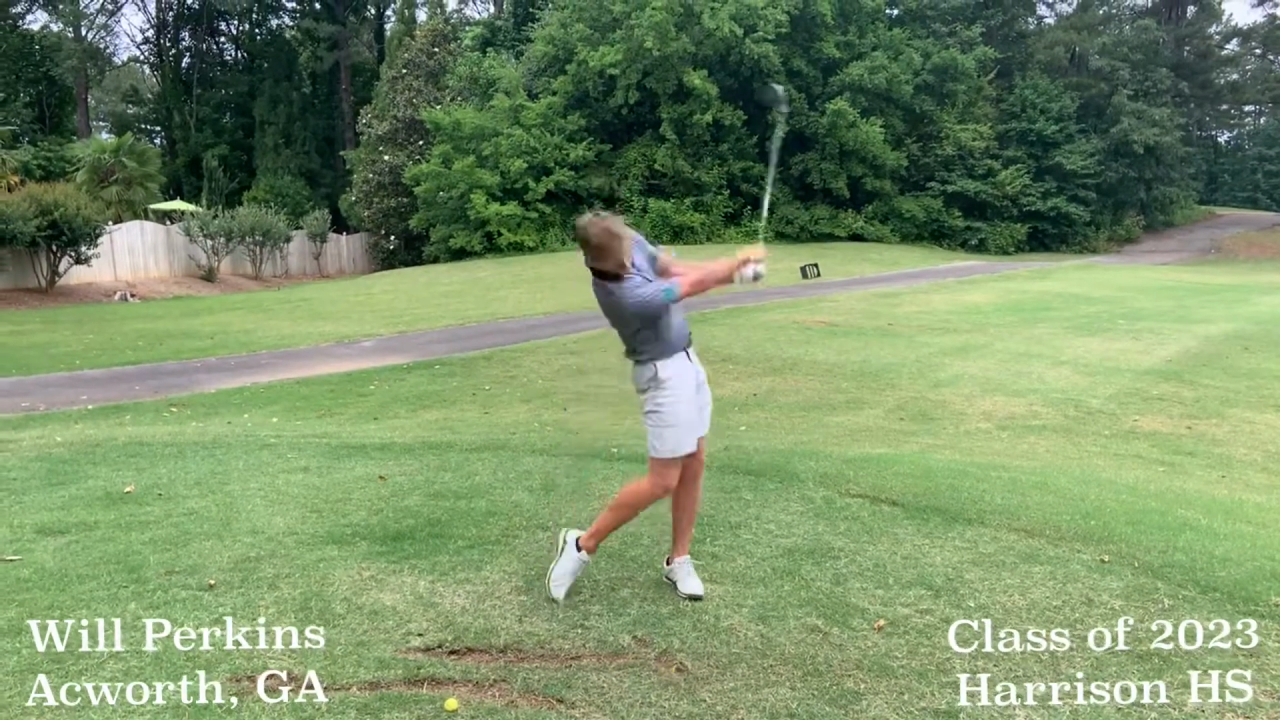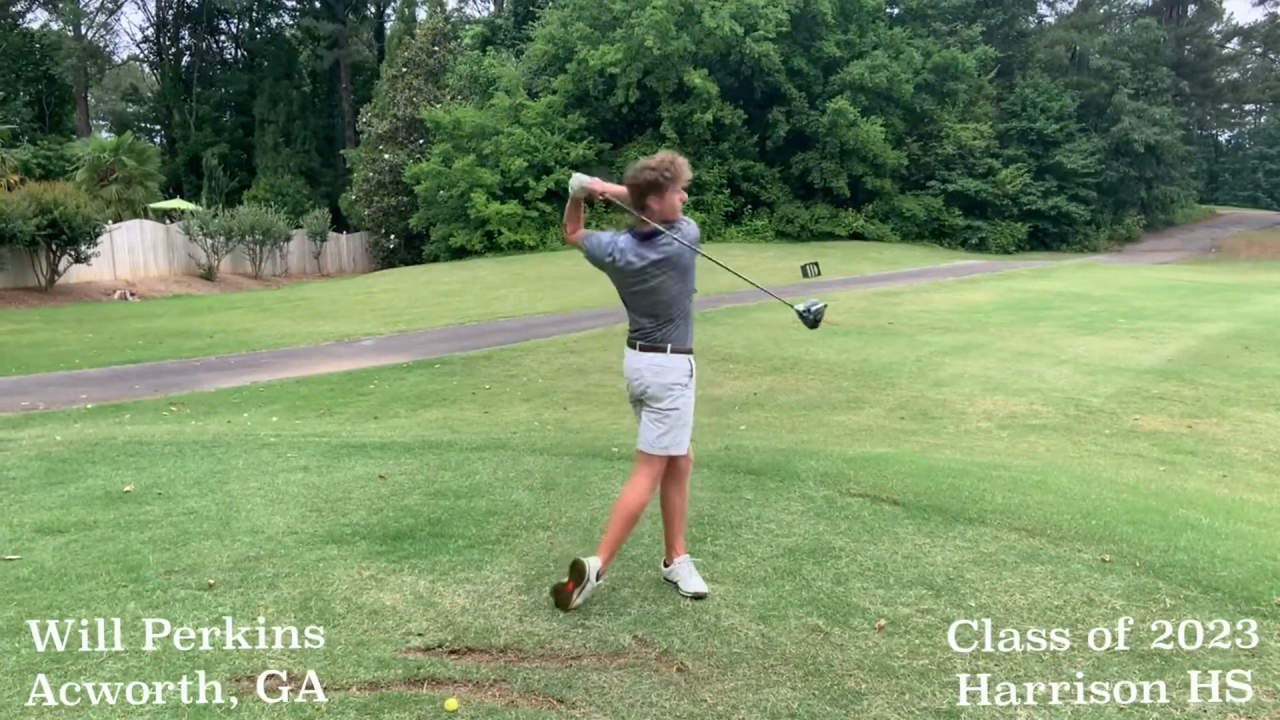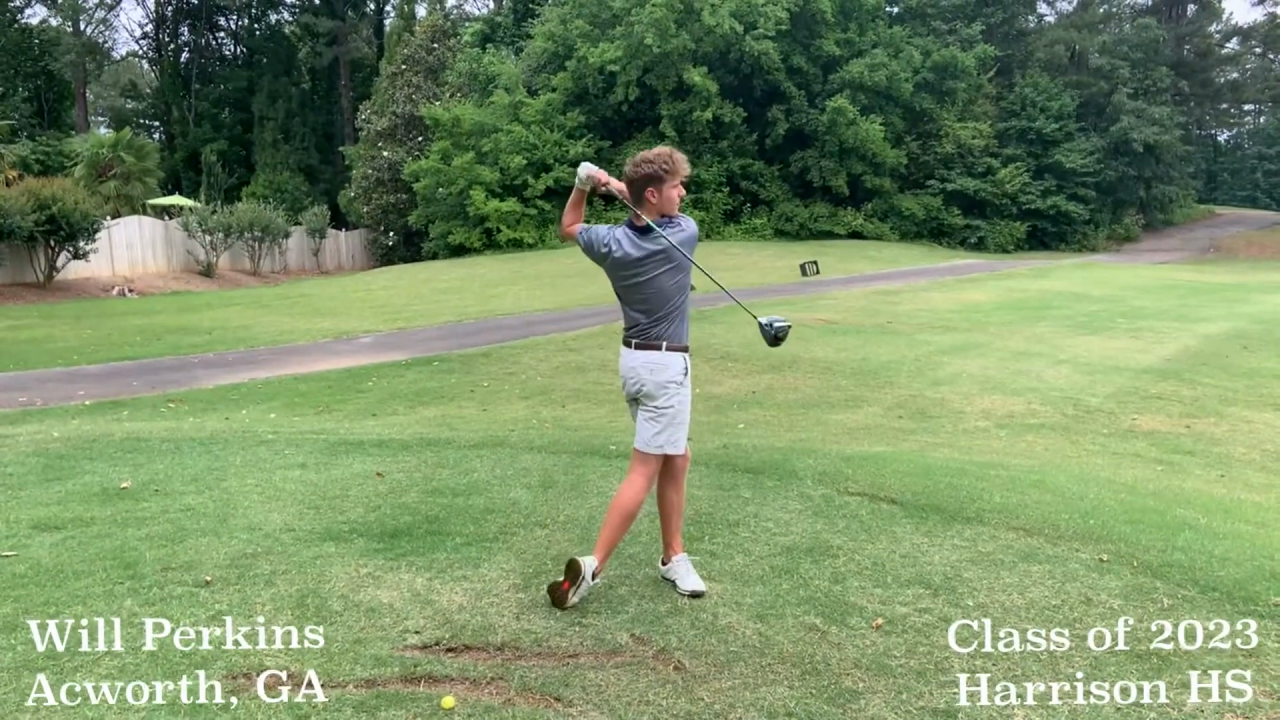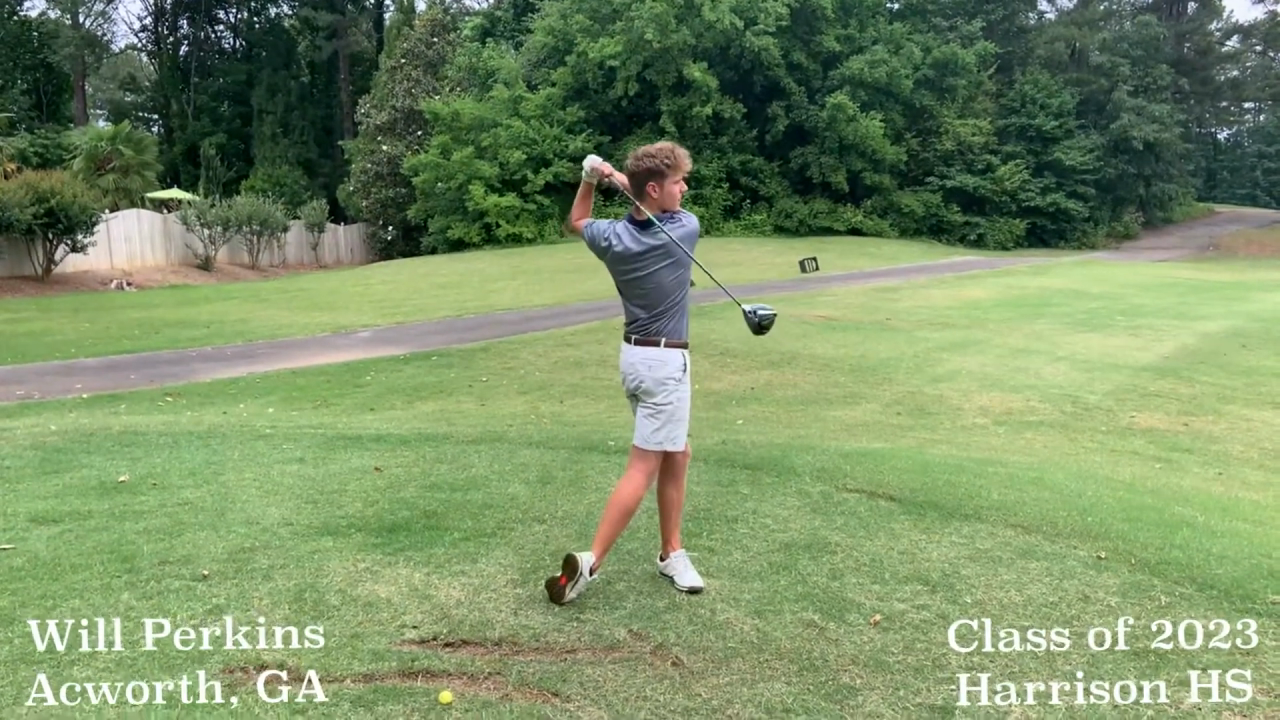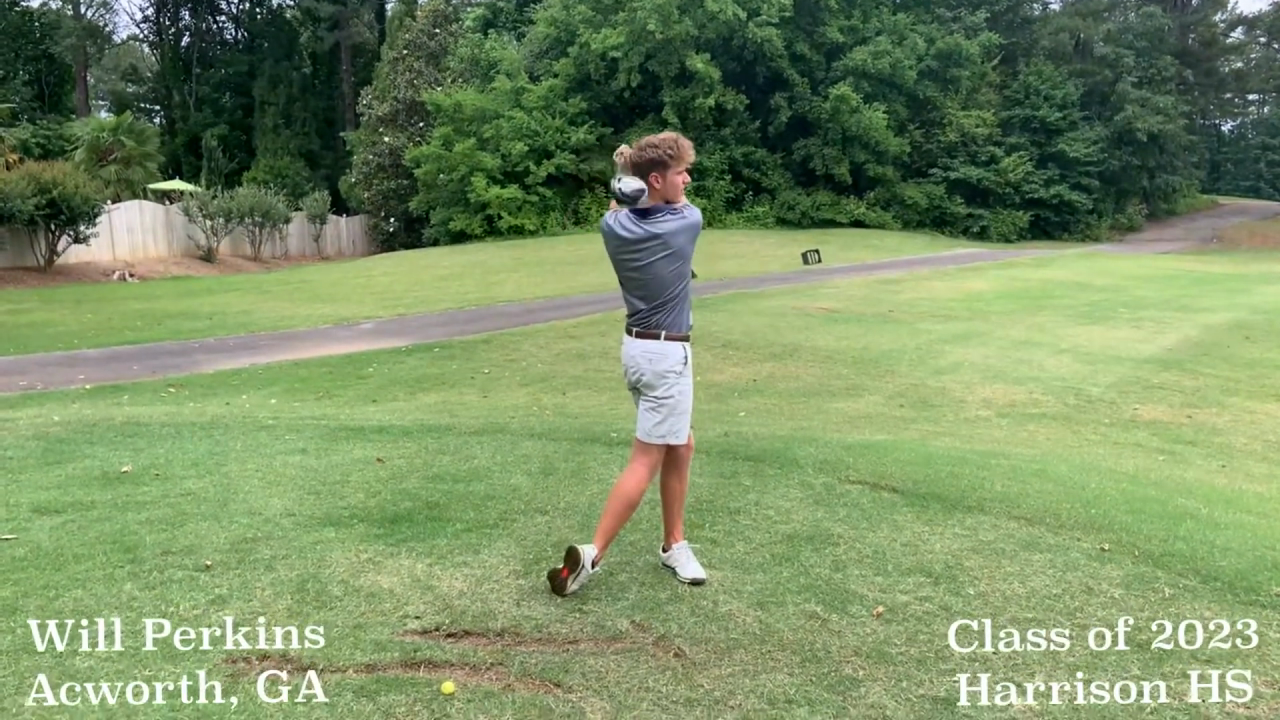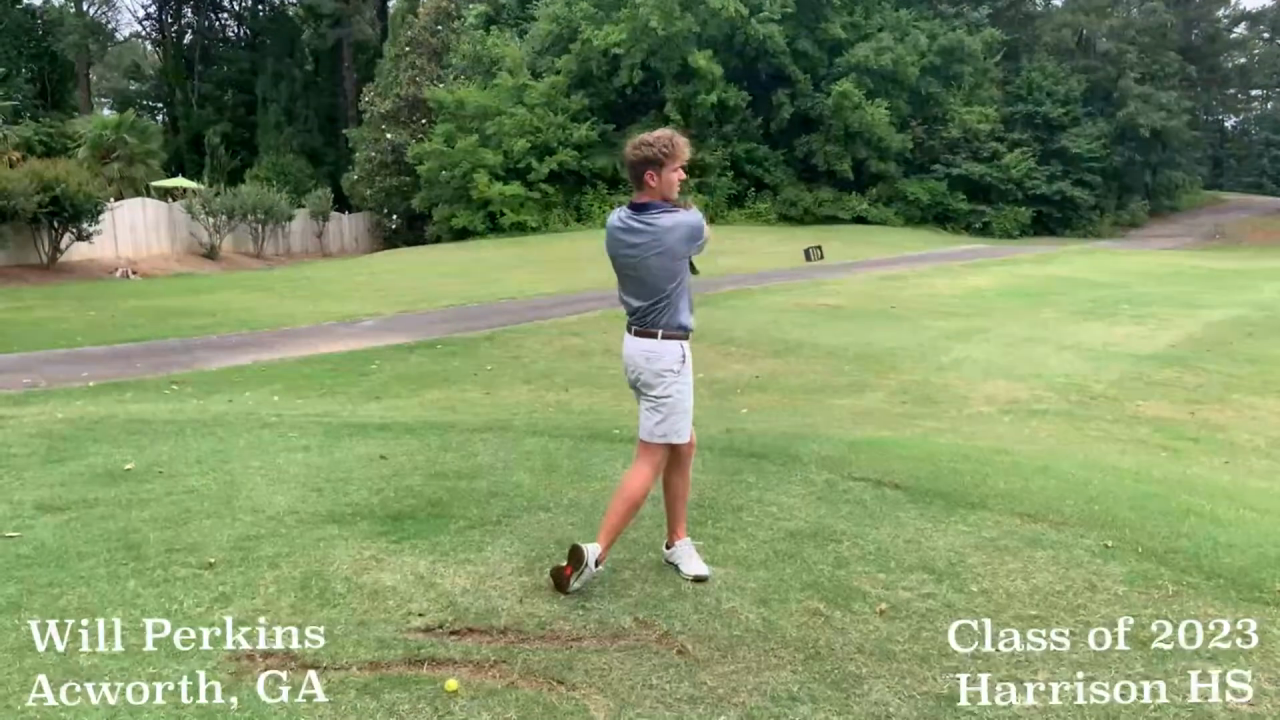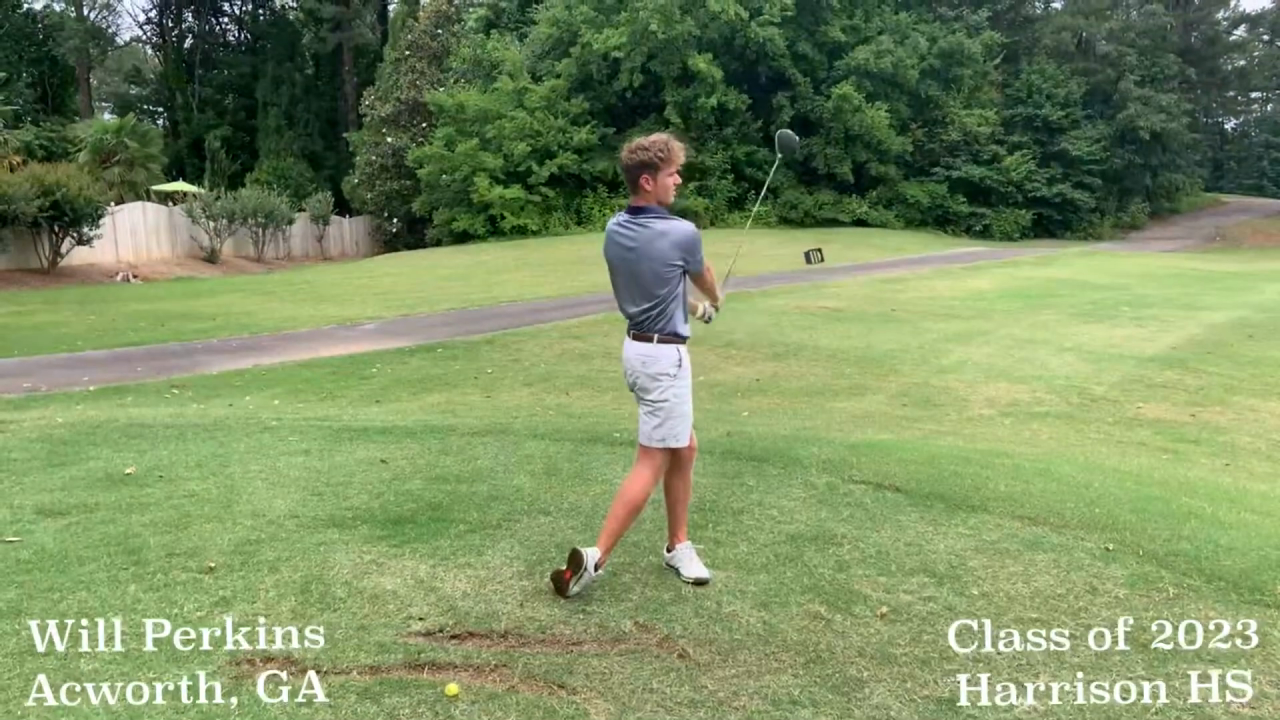
dt=0.4s
person 1, frame 1
left shoulder: (623, 243)
right shoulder: (619, 293)
left elbow: (665, 265)
right elbow: (685, 286)
left wrist: (730, 267)
right wrist: (739, 262)
left hip: (683, 362)
right hip: (661, 375)
left knee: (695, 463)
right knee: (663, 480)
left ankle: (679, 559)
right ankle: (582, 544)
person 1, frame 2
left shoulder: (613, 250)
right shoulder: (685, 237)
left elbow: (572, 233)
right elbow: (655, 207)
left wrist: (579, 193)
right wrist: (611, 189)
left hip: (638, 360)
right hip: (670, 366)
left knee: (679, 462)
right knee: (649, 472)
left ankle: (676, 558)
right ankle: (595, 566)
person 1, frame 3
left shoulder: (609, 242)
right shoulder: (684, 234)
left elbow: (569, 227)
right elbow: (670, 216)
left wrist: (583, 184)
right wrist: (616, 185)
left hip: (634, 359)
right hip: (664, 364)
left knee: (676, 459)
right knee: (644, 471)
left ankle: (673, 556)
right ankle: (591, 566)
person 1, frame 4
left shoulder: (611, 237)
right shoulder: (685, 231)
left elbow: (577, 222)
right elbow: (672, 213)
left wrist: (589, 178)
right wrist: (622, 179)
left hip: (634, 354)
right hip: (665, 361)
left knee: (677, 455)
right knee: (643, 468)
left ankle: (671, 553)
right ankle: (588, 562)
person 1, frame 5
left shoulder: (613, 227)
right shoulder: (686, 224)
right elbow: (680, 207)
left wrist: (622, 172)
right wrist: (645, 170)
left hip: (636, 346)
right hip: (667, 353)
left knee: (681, 446)
right knee: (646, 460)
left ankle: (674, 544)
right ankle: (590, 554)
person 1, frame 6
left shoulder: (615, 224)
right shoulder: (684, 225)
left hip: (637, 344)
right hip: (665, 351)
left knee: (683, 445)
right knee: (650, 460)
left ankle: (677, 541)
right ankle: (594, 553)
person 1, frame 7
left shoulder: (614, 230)
right shoulder: (681, 234)
right elbow: (704, 279)
right wrist: (713, 302)
left hip: (639, 348)
right hip: (663, 356)
left knee: (684, 448)
right knee: (651, 464)
left ankle: (678, 545)
right ankle: (593, 557)
